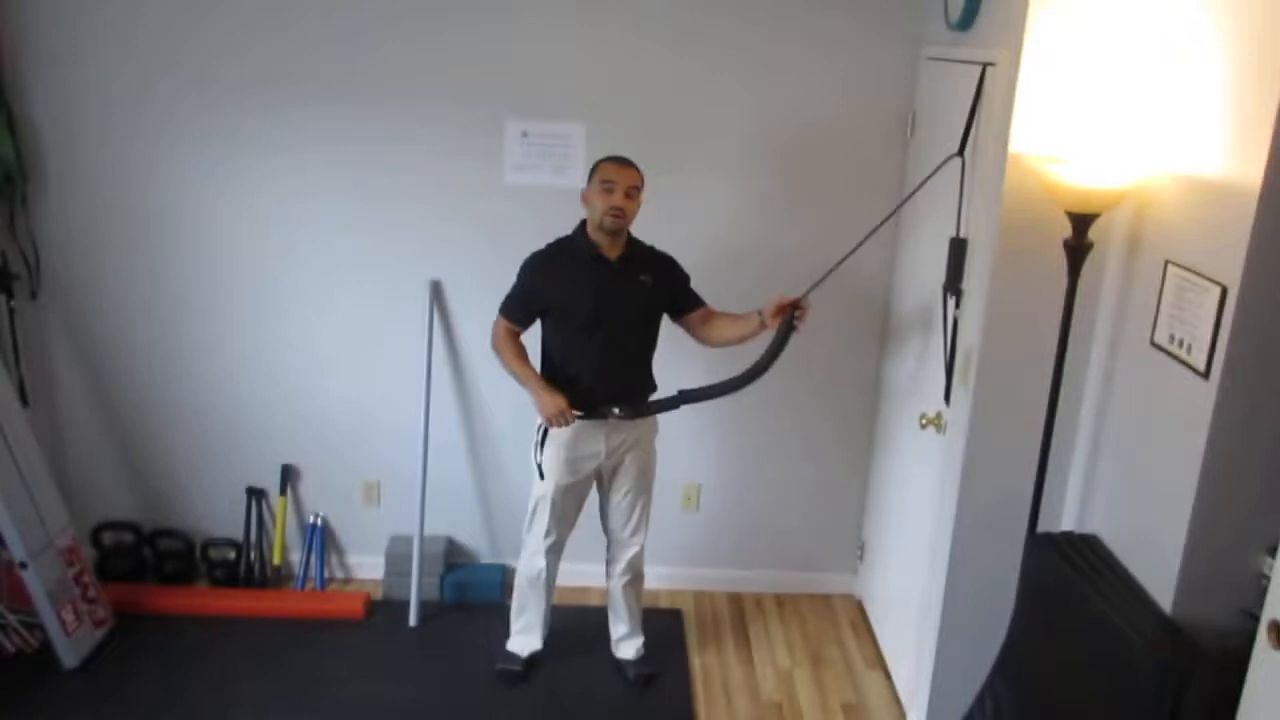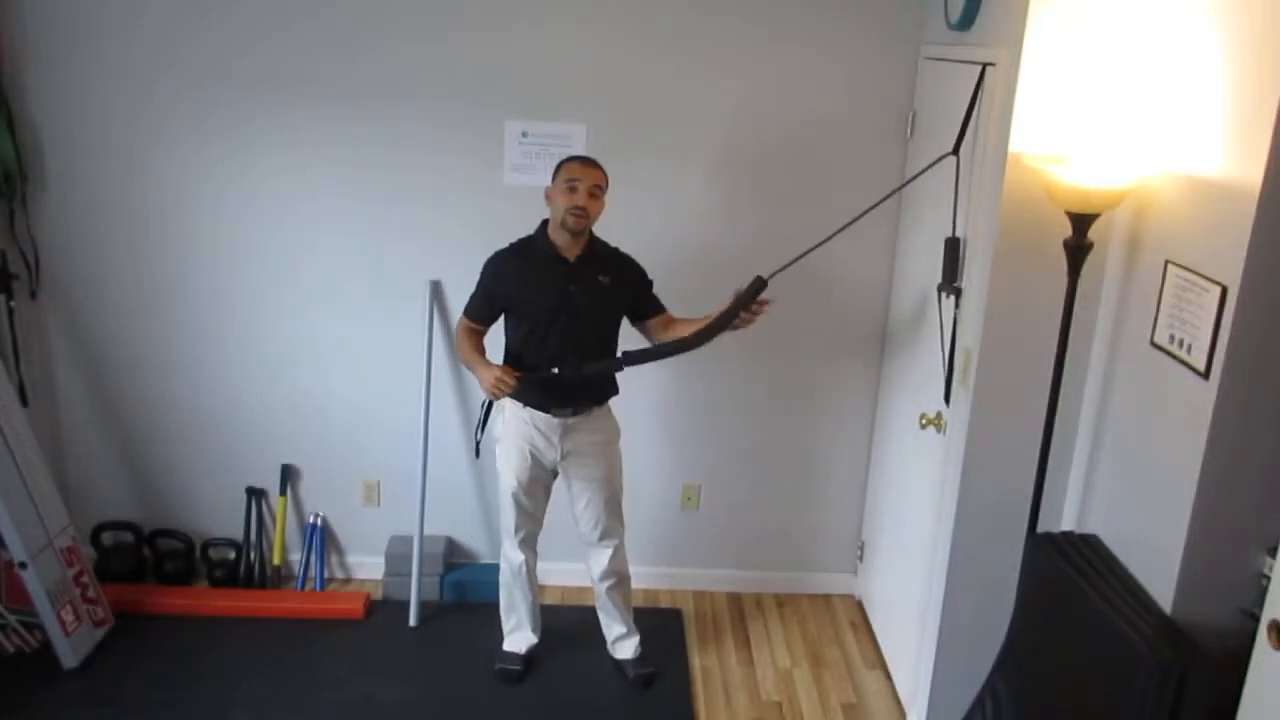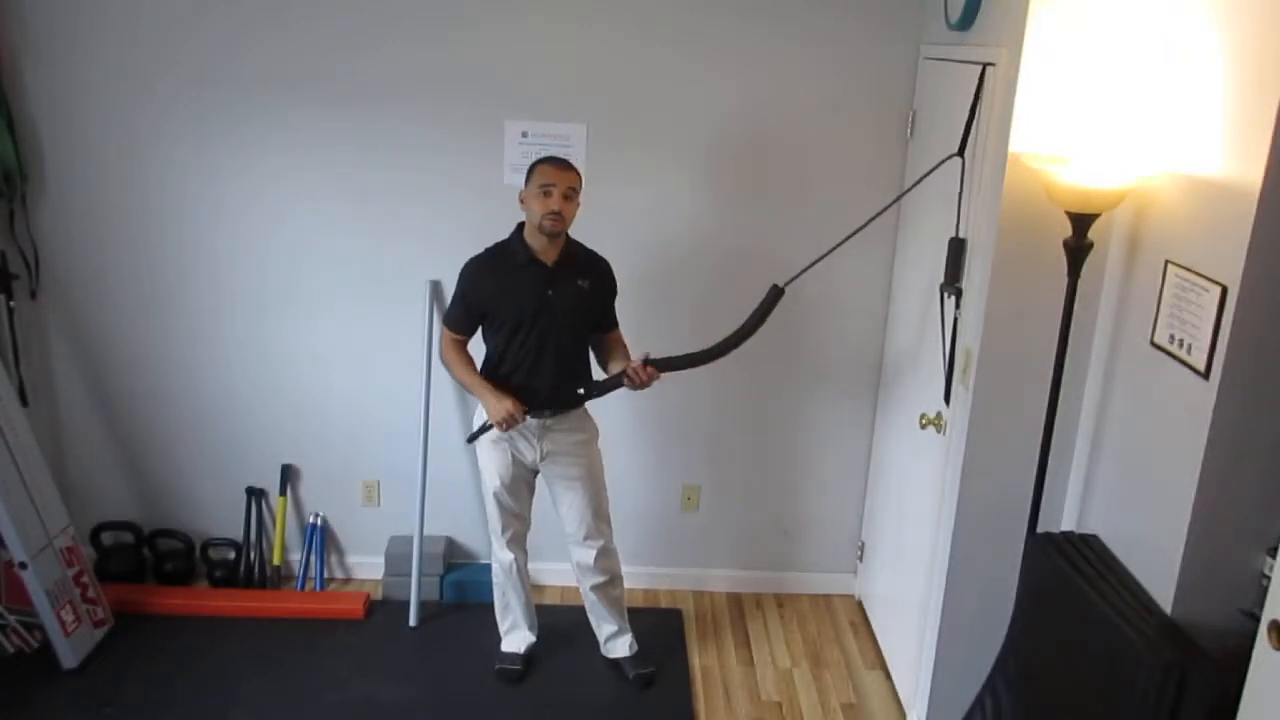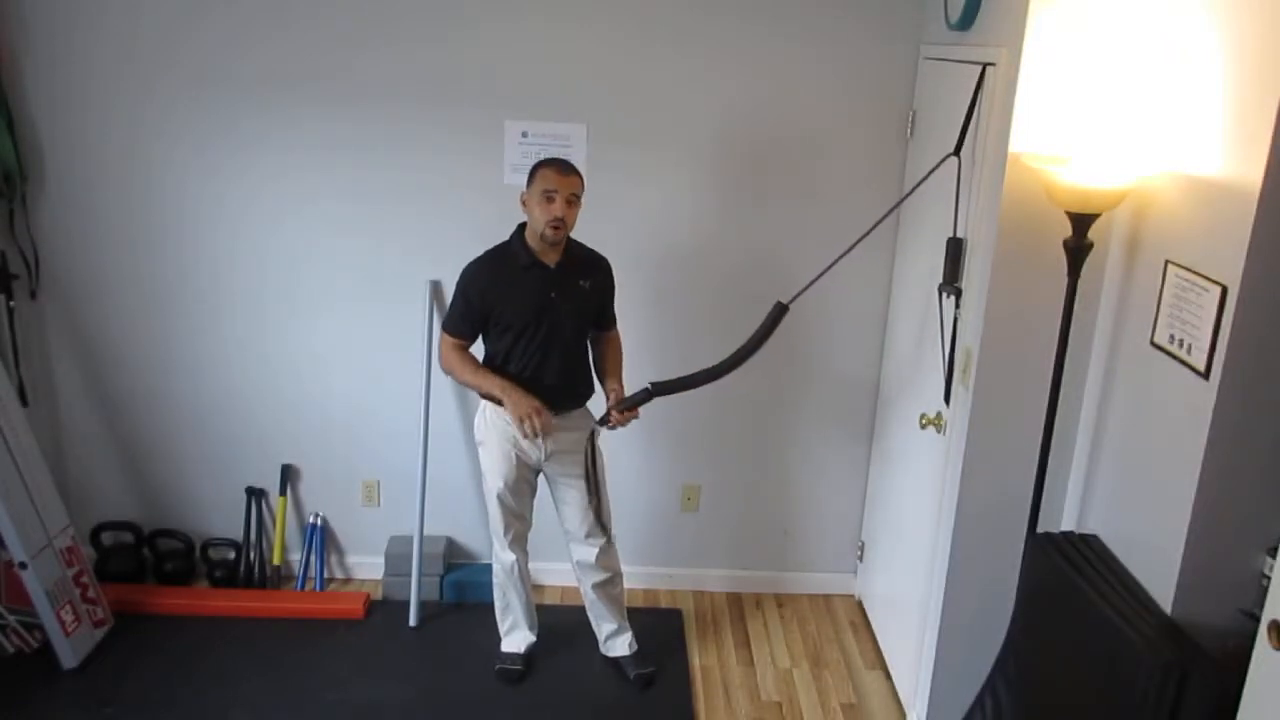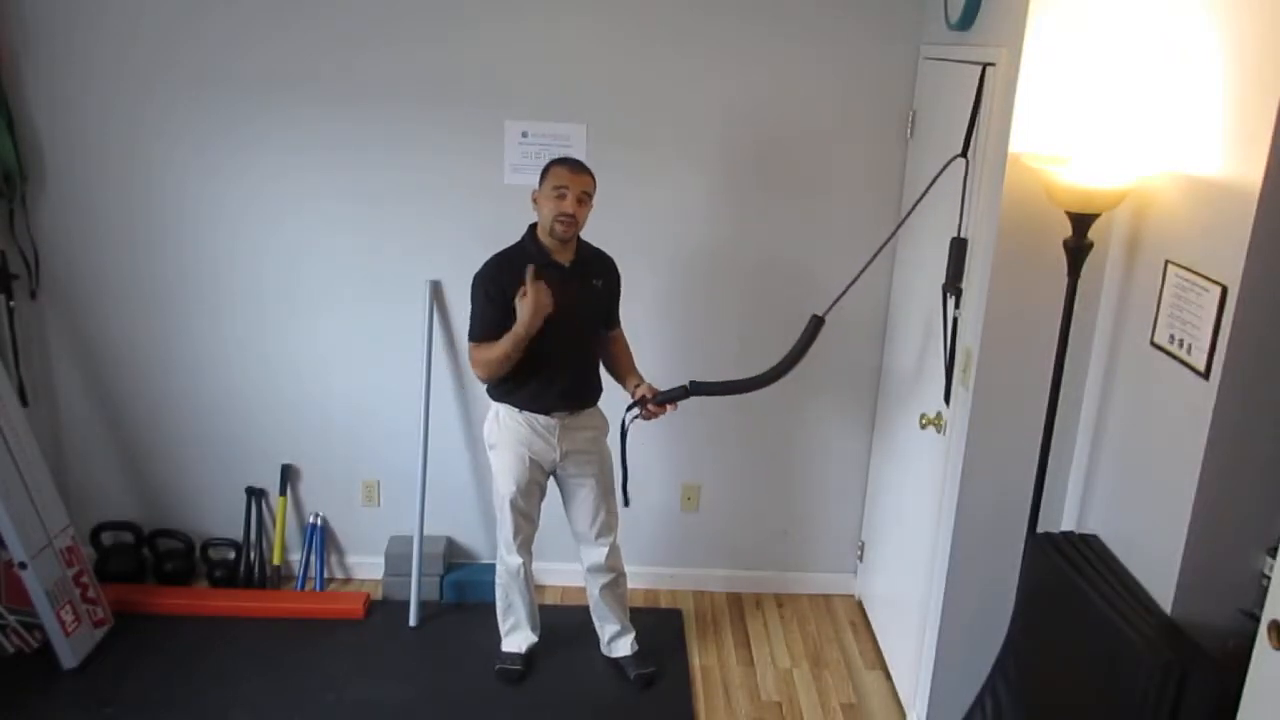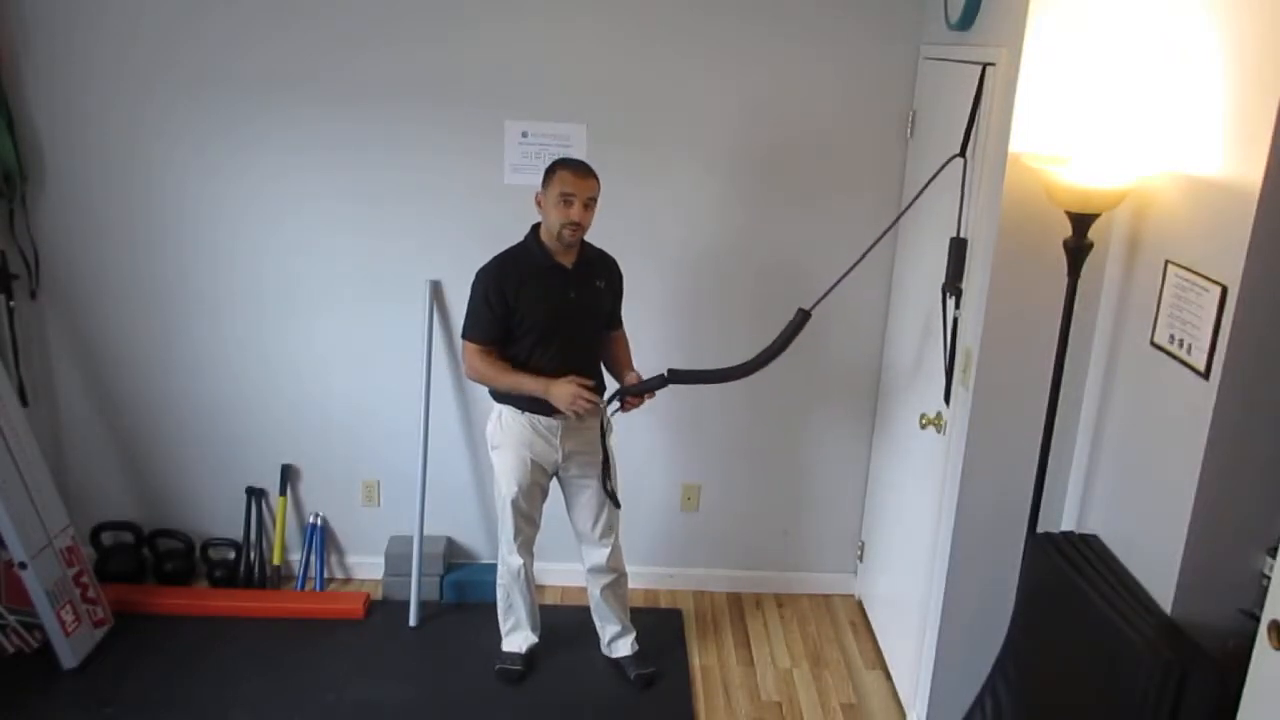
dt=0.5s
person 1, frame 1
left shoulder: (658, 268)
right shoulder: (548, 264)
left elbow: (706, 325)
right elbow: (504, 333)
left wrist: (763, 320)
right wrist: (538, 389)
left hip: (633, 428)
right hip: (568, 428)
left knee: (628, 544)
right knee: (543, 542)
left ankle: (628, 645)
right ankle: (523, 641)
person 1, frame 2
left shoulder: (620, 269)
right shoulder: (508, 263)
left elbow: (663, 331)
right elbow: (467, 330)
left wrist: (725, 320)
right wrist: (480, 367)
left hip: (591, 424)
right hip: (523, 422)
left knee: (605, 542)
right knee: (518, 540)
left ankle: (624, 644)
right ankle: (518, 639)
person 1, frame 3
left shoulder: (594, 270)
right shoulder: (484, 269)
left elbow: (607, 339)
right elbow: (451, 344)
left wrist: (626, 366)
right wrist: (487, 394)
left hip: (571, 425)
right hip: (502, 428)
left knee: (593, 542)
right knee: (507, 542)
left ankle: (618, 643)
right ankle: (516, 639)
person 1, frame 4
left shoulder: (595, 269)
right shoulder: (485, 272)
left elbow: (605, 337)
right elbow: (451, 352)
left wrist: (614, 390)
right wrist: (509, 394)
left hip: (574, 423)
right hip: (506, 424)
left knee: (594, 540)
right knee: (509, 544)
left ankle: (618, 642)
right ankle: (516, 639)
person 1, frame 5
left shoulder: (602, 268)
right shoulder: (499, 272)
right elbow: (482, 366)
left wrist: (634, 383)
right wrist: (524, 326)
left hip: (584, 423)
right hip: (517, 424)
left knee: (600, 542)
right knee: (514, 544)
left ankle: (619, 642)
right ankle: (517, 640)
person 1, frame 6
left shoulder: (605, 269)
right shoulder: (502, 273)
right elbow: (475, 361)
left wrist: (627, 375)
right wrist: (547, 388)
left hip: (588, 426)
right hip: (521, 425)
left knee: (602, 543)
right knee: (516, 545)
left ankle: (619, 642)
right ankle: (517, 640)
